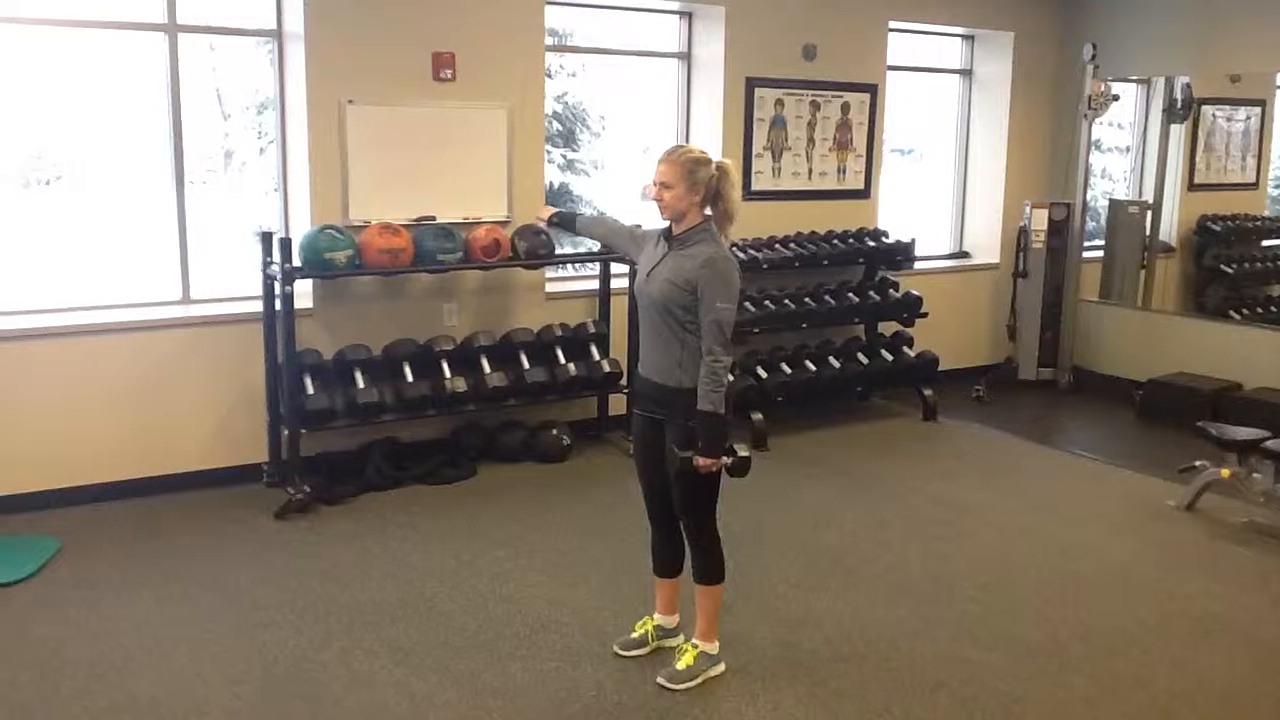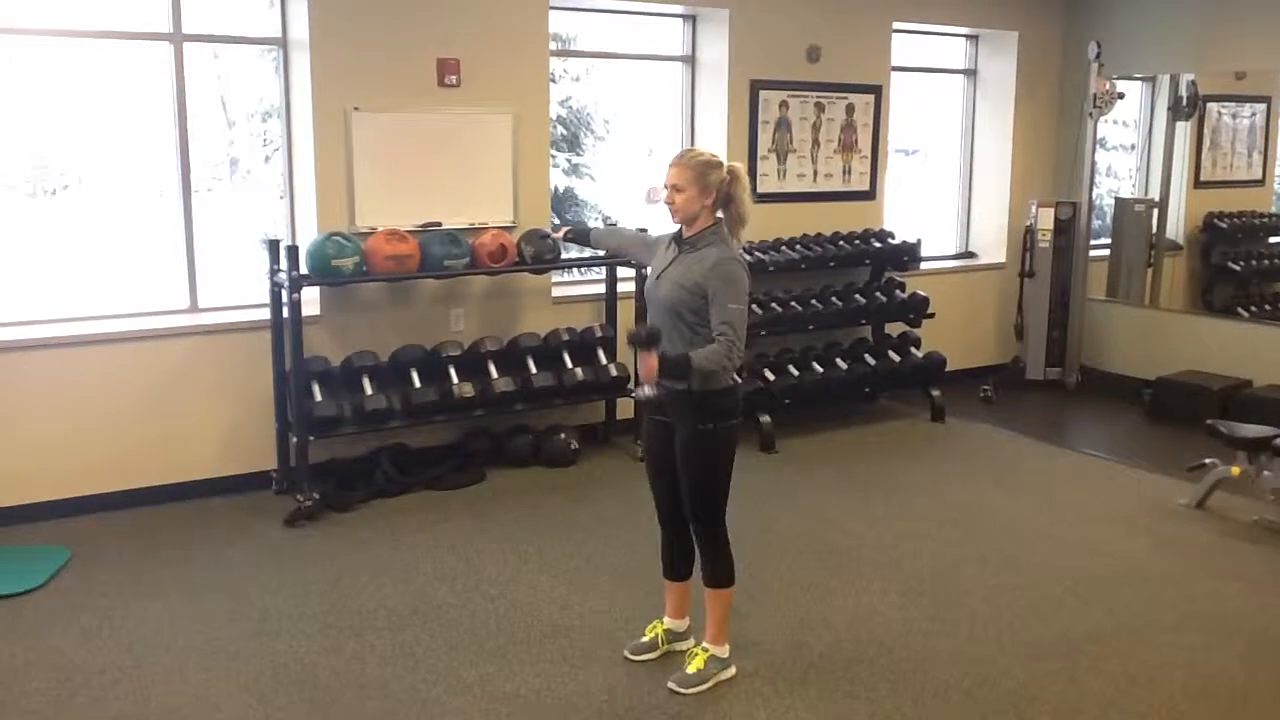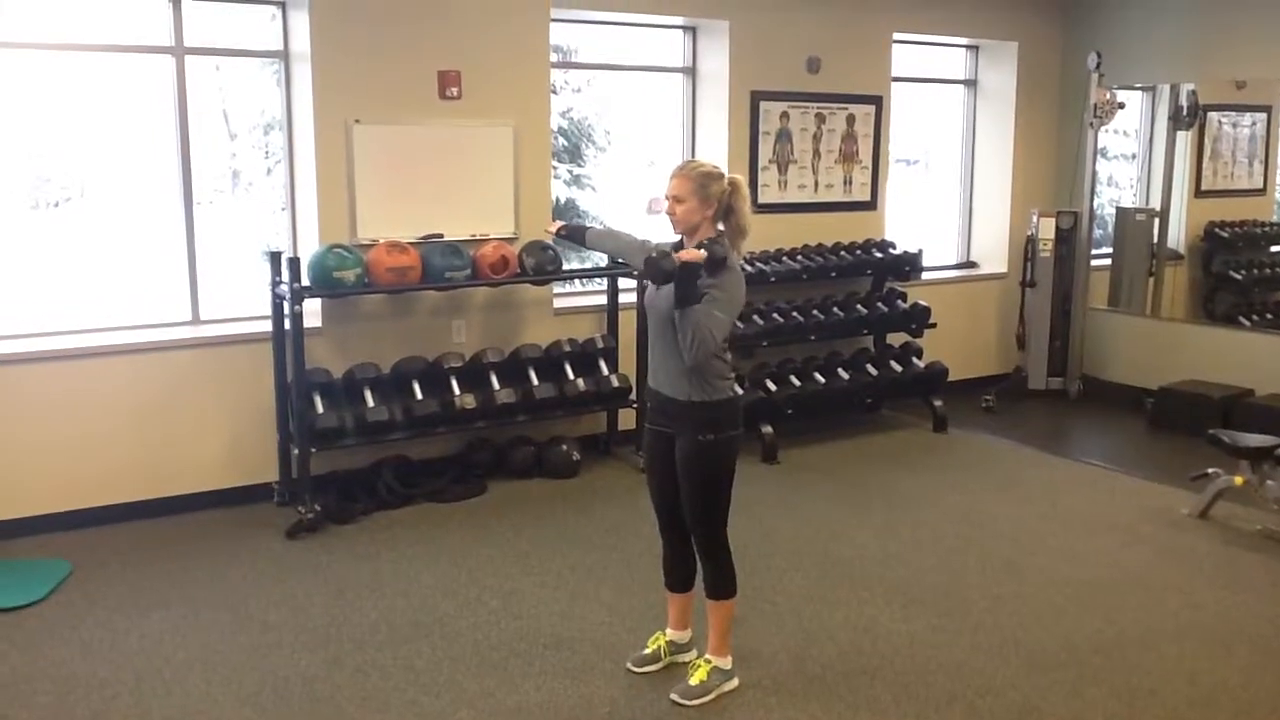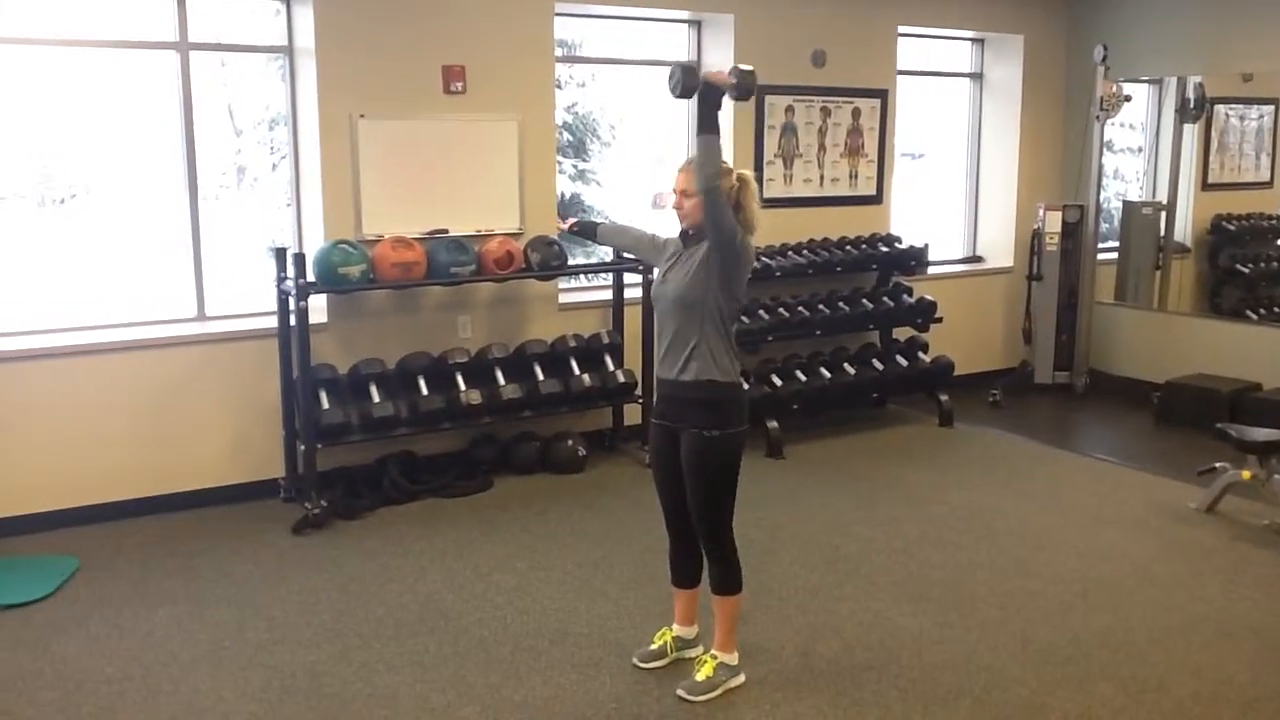
dt=1s
person 1, frame 1
left shoulder: (714, 260)
right shoulder: (656, 242)
left elbow: (717, 353)
right elbow: (613, 231)
left wrist: (710, 432)
right wrist: (560, 218)
left hip: (690, 408)
right hip: (649, 398)
left knee: (697, 524)
right knee: (661, 518)
left ankle: (707, 647)
right ankle: (664, 622)
person 1, frame 2
left shoulder: (723, 262)
right shoulder: (667, 246)
left elbow: (729, 349)
right elbow: (625, 241)
left wrist: (670, 364)
right wrist: (576, 234)
left hip: (706, 411)
right hip: (663, 404)
left knee: (707, 526)
right knee: (670, 520)
left ankle: (717, 650)
right ankle: (675, 625)
person 1, frame 3
left shoulder: (723, 272)
right shoulder: (672, 256)
left elbow: (697, 348)
right elbow: (622, 244)
left wrist: (687, 281)
right wrist: (569, 231)
left hip: (707, 419)
right hip: (663, 410)
left knee: (708, 538)
right knee: (672, 532)
left ankle: (720, 662)
right ankle: (677, 637)
person 1, frame 4
left shoulder: (729, 252)
right shoulder: (674, 247)
left elbow: (713, 187)
right elbow: (628, 237)
left wrist: (709, 108)
right wrist: (579, 228)
left hip: (714, 410)
right hip: (669, 404)
left knee: (714, 533)
right knee: (678, 528)
left ankle: (726, 659)
right ankle: (683, 632)
